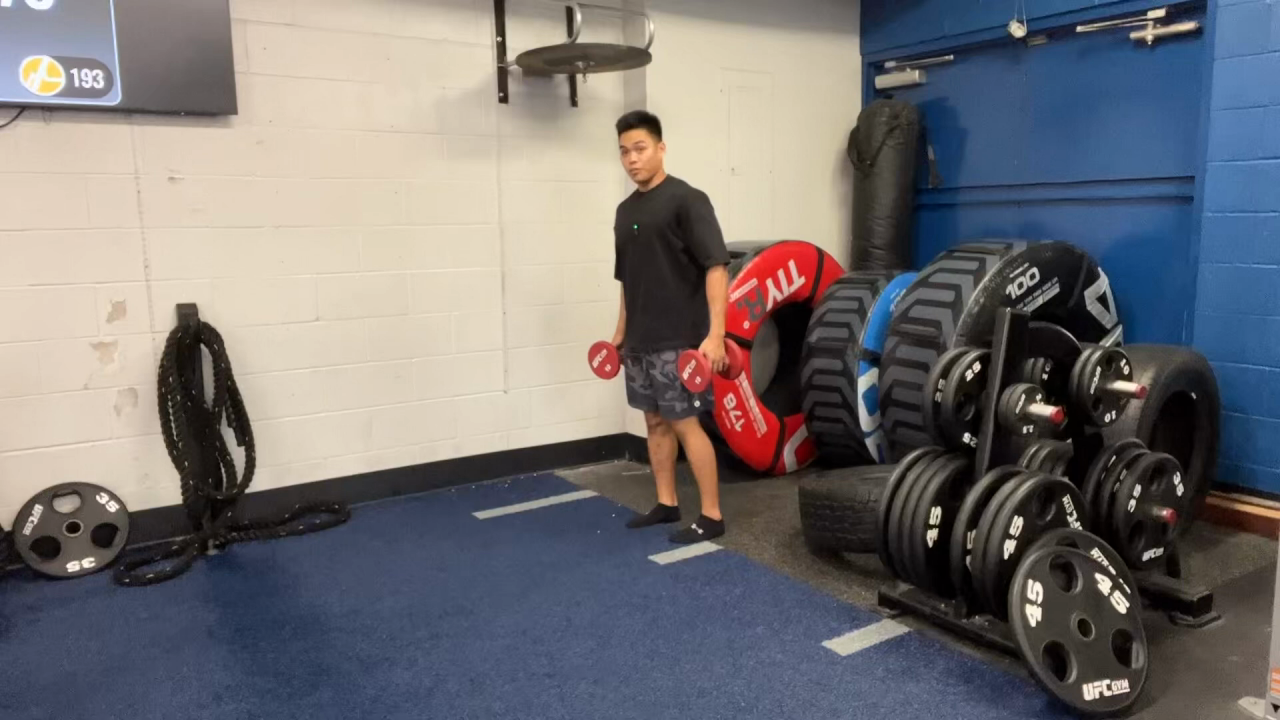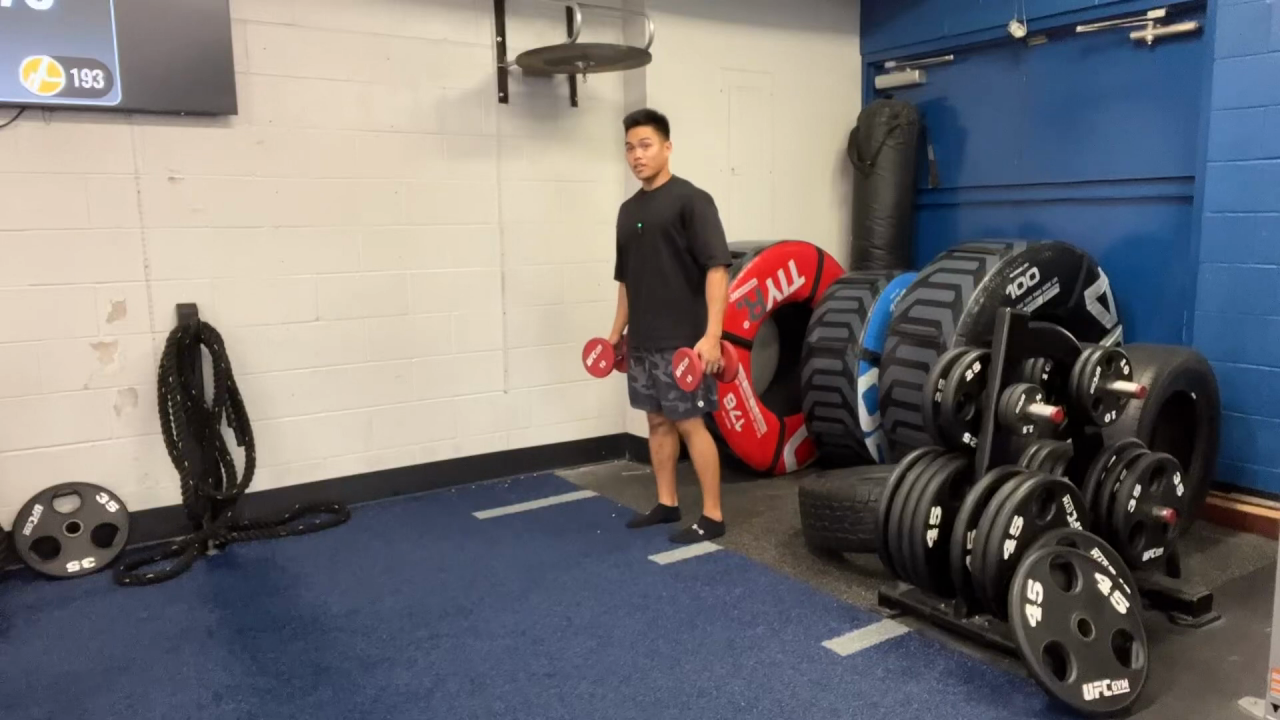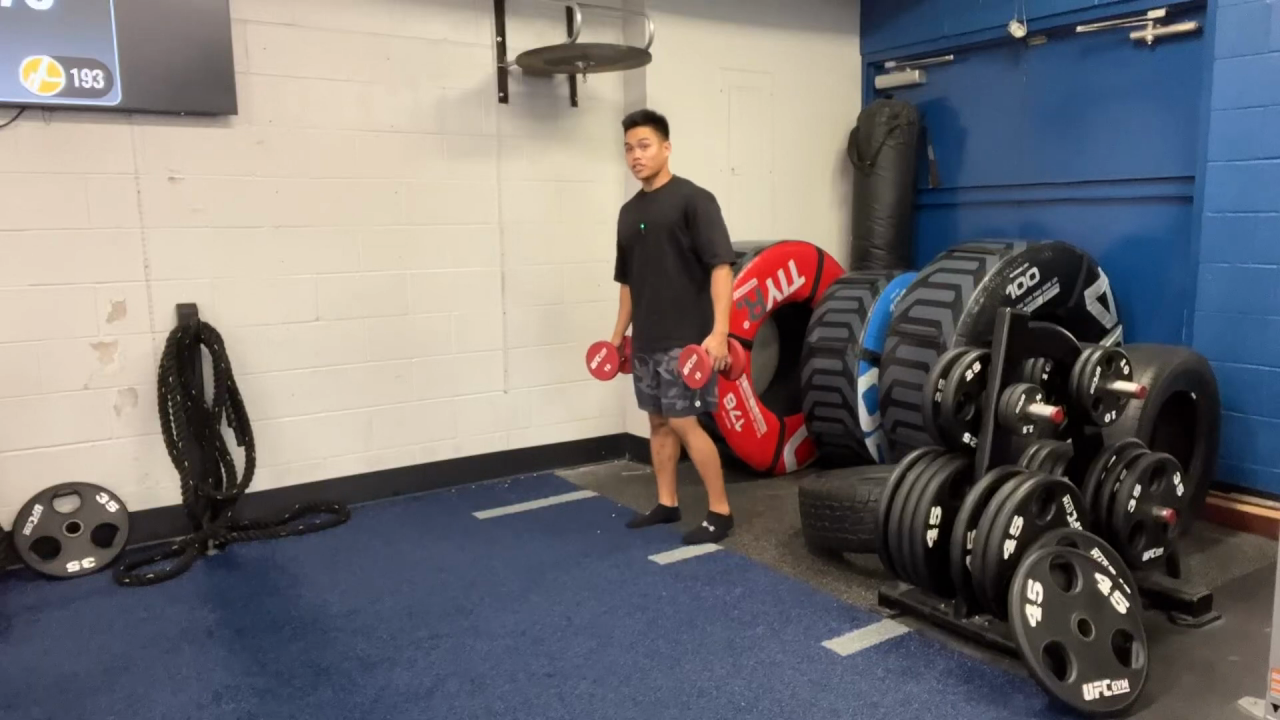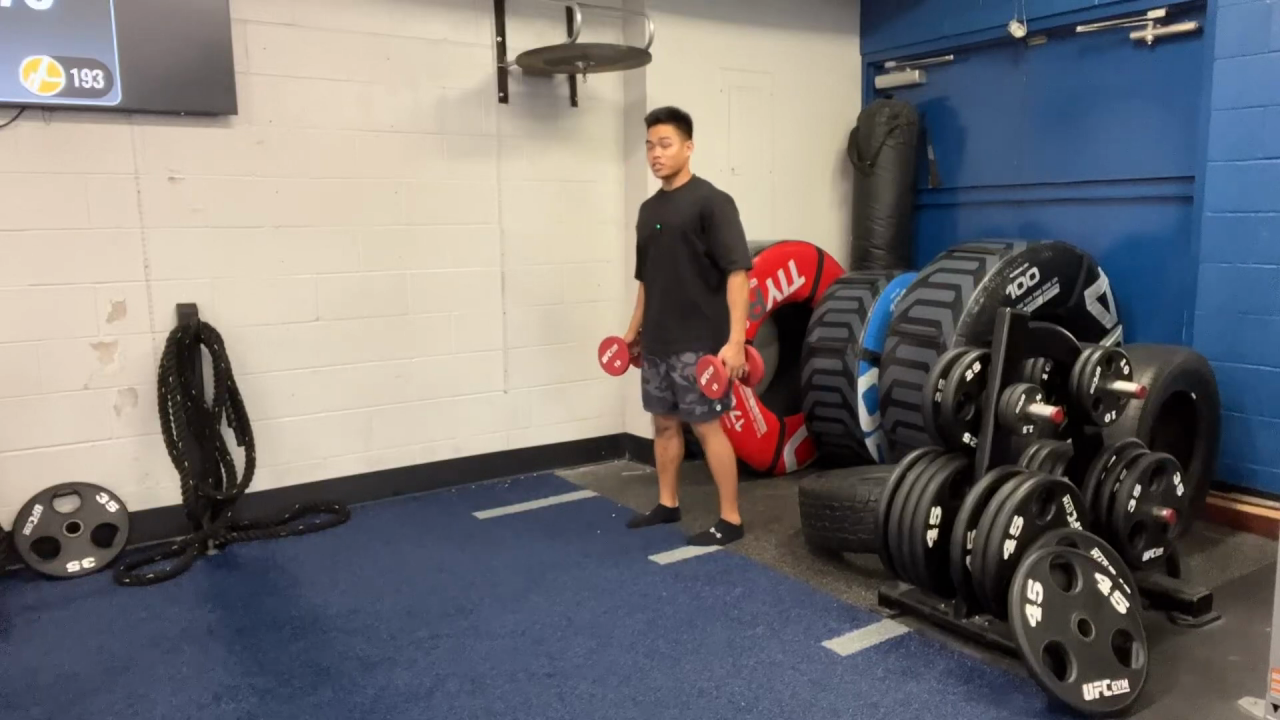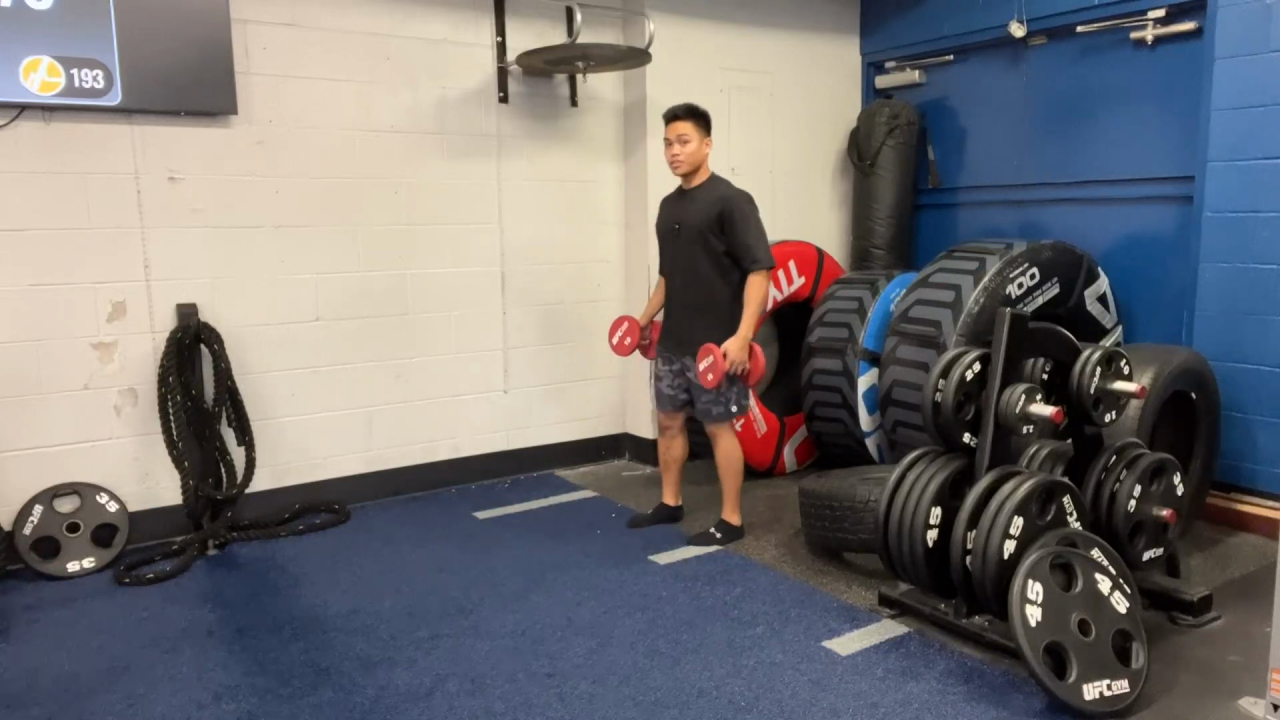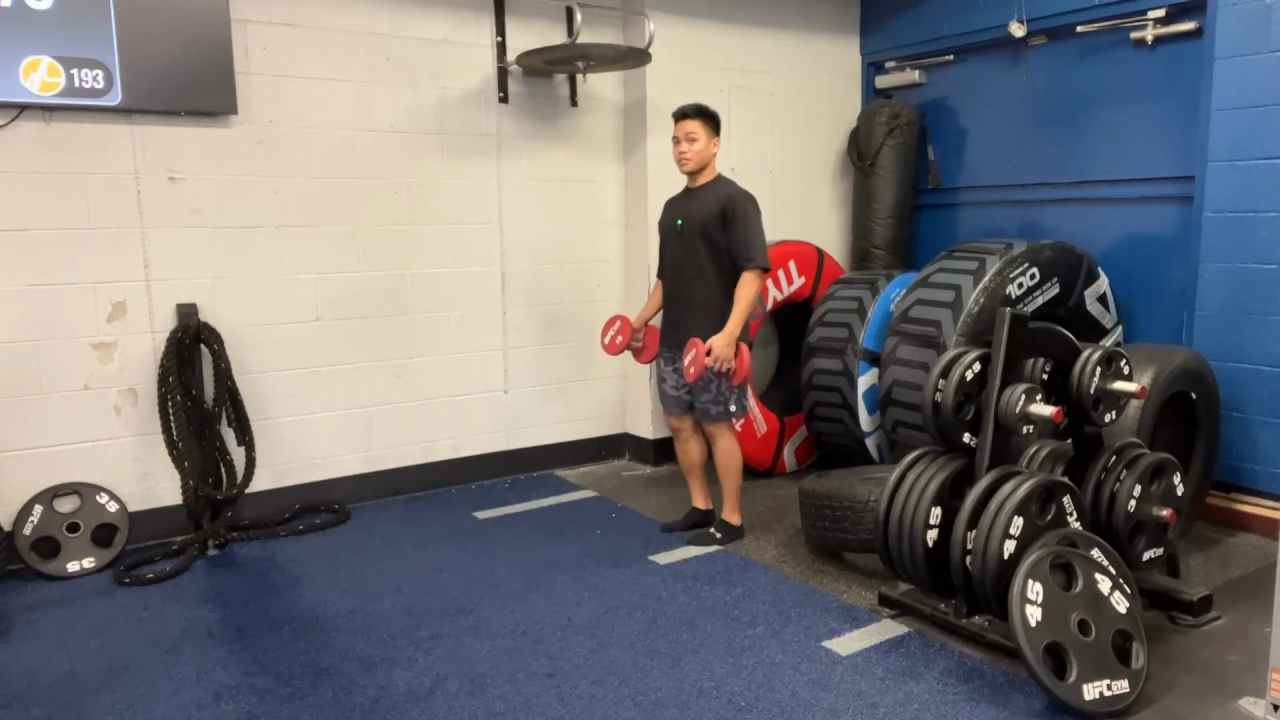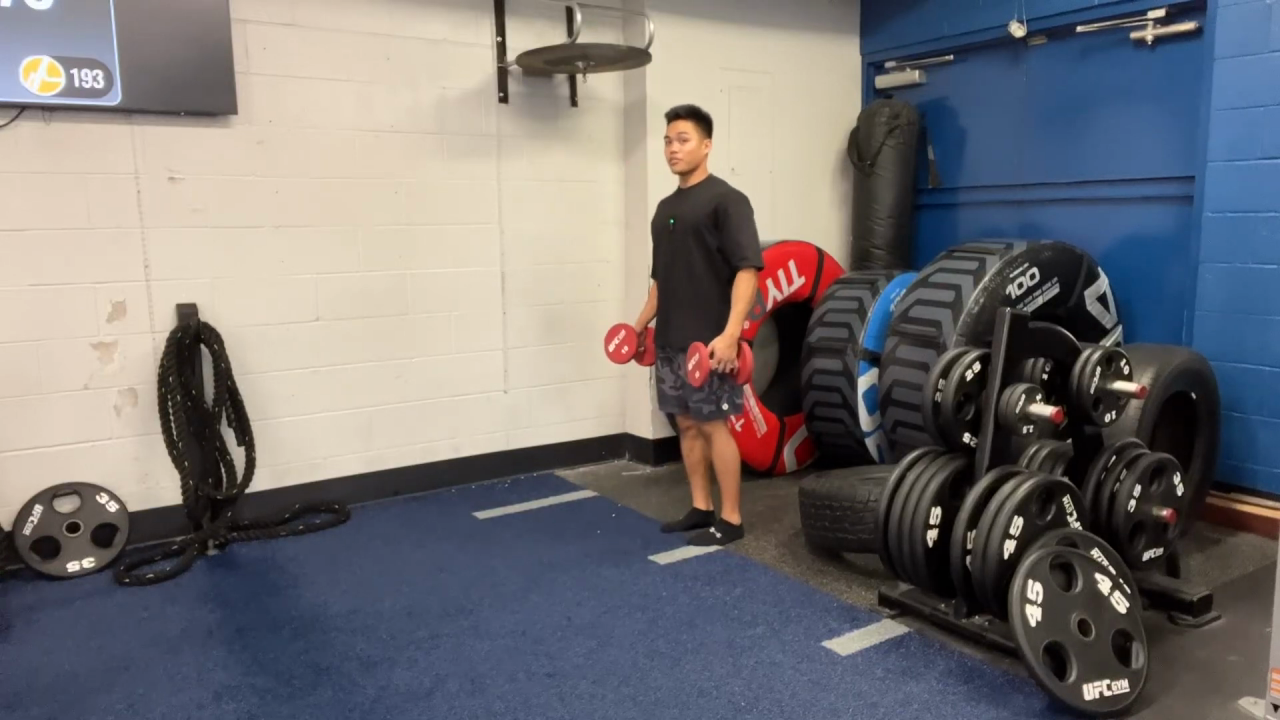
dt=0.3s
person 1, frame 1
left shoulder: (687, 199)
right shoulder: (626, 210)
left elbow: (716, 267)
left wrist: (715, 333)
right wrist: (620, 331)
left hip: (678, 340)
right hip: (641, 340)
left knee: (684, 423)
right knee: (655, 420)
left ankle: (711, 515)
right ankle: (666, 504)
person 1, frame 2
left shoulder: (691, 200)
right shoulder: (629, 209)
left elbow: (716, 268)
left wrist: (712, 335)
right wrist: (617, 331)
left hip: (682, 340)
right hip: (643, 341)
left knee: (690, 424)
right knee: (658, 421)
left ankle: (712, 516)
right ankle: (666, 504)
person 1, frame 3
left shoulder: (693, 199)
right shoulder: (629, 211)
left elbow: (721, 265)
left wrist: (720, 331)
right wrist: (619, 333)
left hip: (686, 338)
right hip: (646, 340)
left knee: (683, 422)
right knee: (658, 422)
left ankle: (721, 510)
right ankle: (667, 503)
person 1, frame 4
left shoulder: (711, 202)
right shoulder: (649, 209)
left elbow: (738, 272)
left wrist: (736, 339)
right wrist: (634, 328)
left hip: (698, 342)
right hip: (658, 341)
left knee: (706, 426)
right knee: (664, 423)
left ankle: (731, 519)
right ankle: (667, 504)
person 1, frame 5
left shoulder: (731, 201)
right shoulder: (669, 205)
left elbow: (759, 270)
left wrist: (743, 335)
right wrist: (646, 316)
left hip: (717, 343)
right hip: (673, 341)
left knee: (718, 427)
right knee: (668, 421)
left ankle: (731, 520)
right ankle: (669, 503)
person 1, frame 6
left shoulder: (734, 200)
right shoulder: (673, 206)
left elbow: (753, 270)
left wrist: (730, 333)
right wrist: (641, 319)
left hip: (713, 342)
right hip: (674, 340)
left knee: (718, 427)
right knee: (680, 424)
left ankle: (731, 520)
right ankle: (701, 508)
person 1, frame 7
left shoulder: (726, 200)
right shoulder: (665, 207)
left elbow: (748, 269)
left wrist: (731, 333)
right wrist: (641, 323)
left hip: (708, 341)
right hip: (670, 340)
left knee: (713, 425)
right knee: (687, 424)
left ankle: (731, 520)
right ankle: (701, 509)
